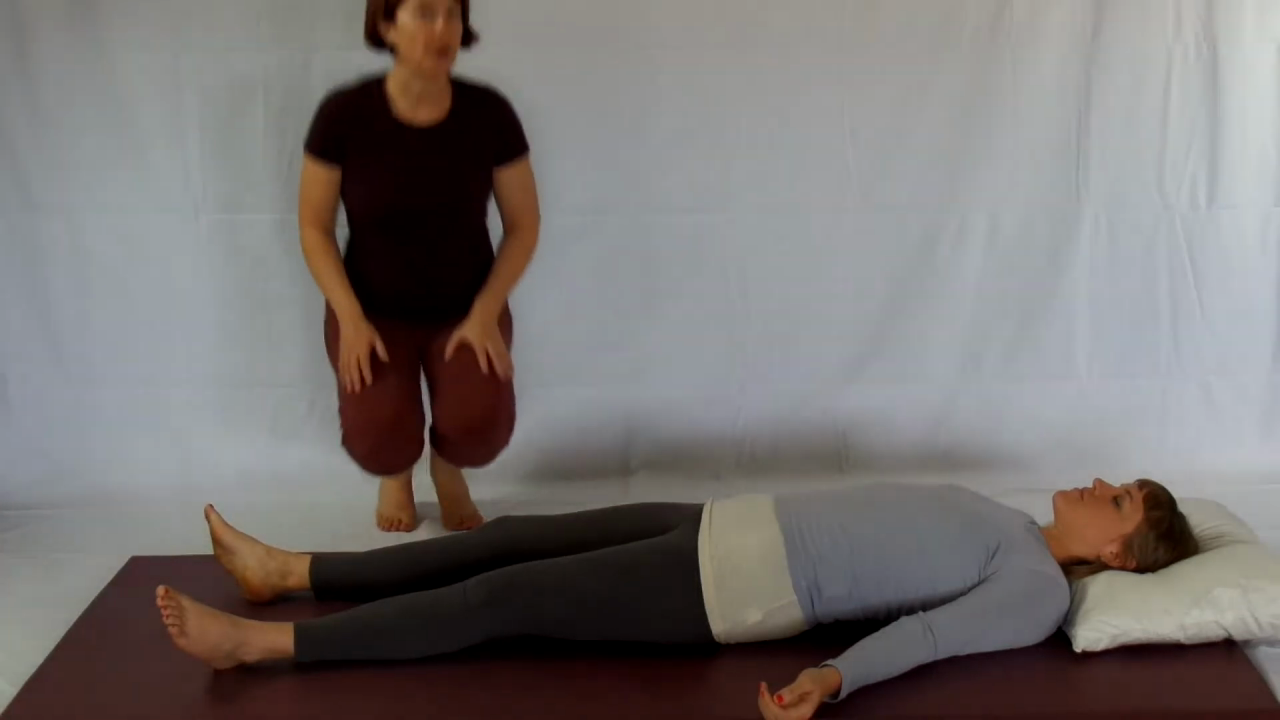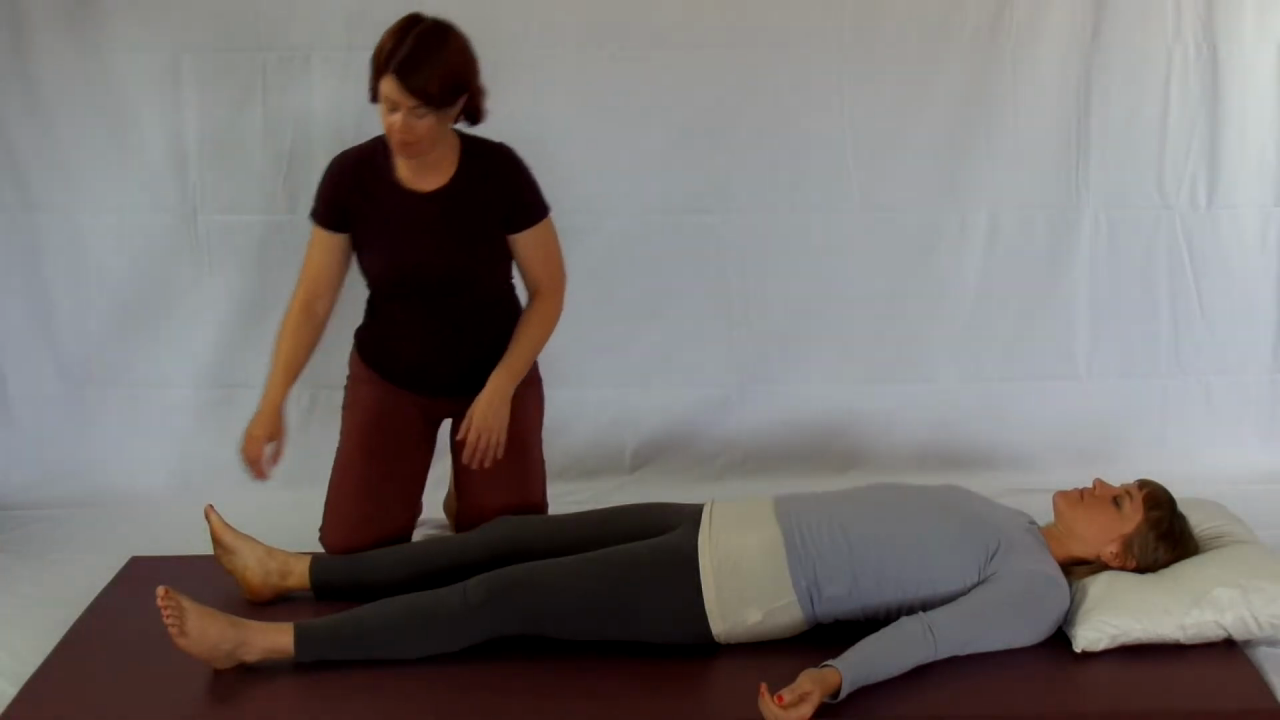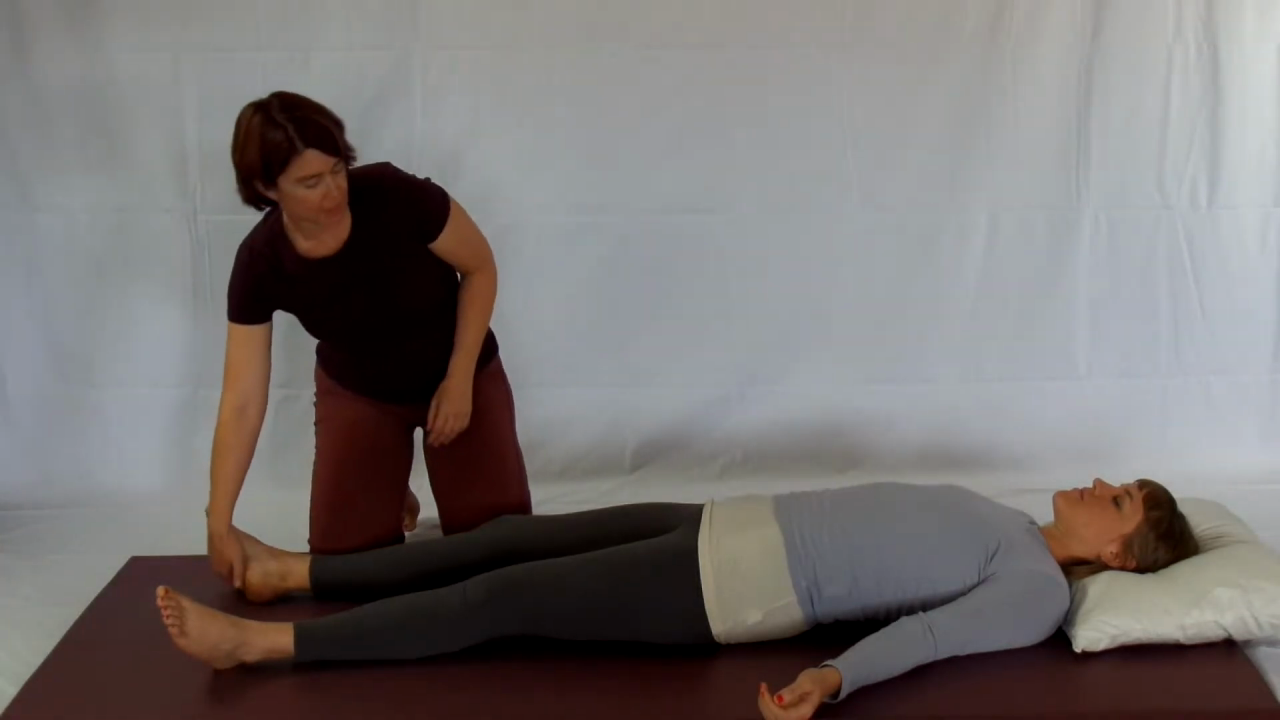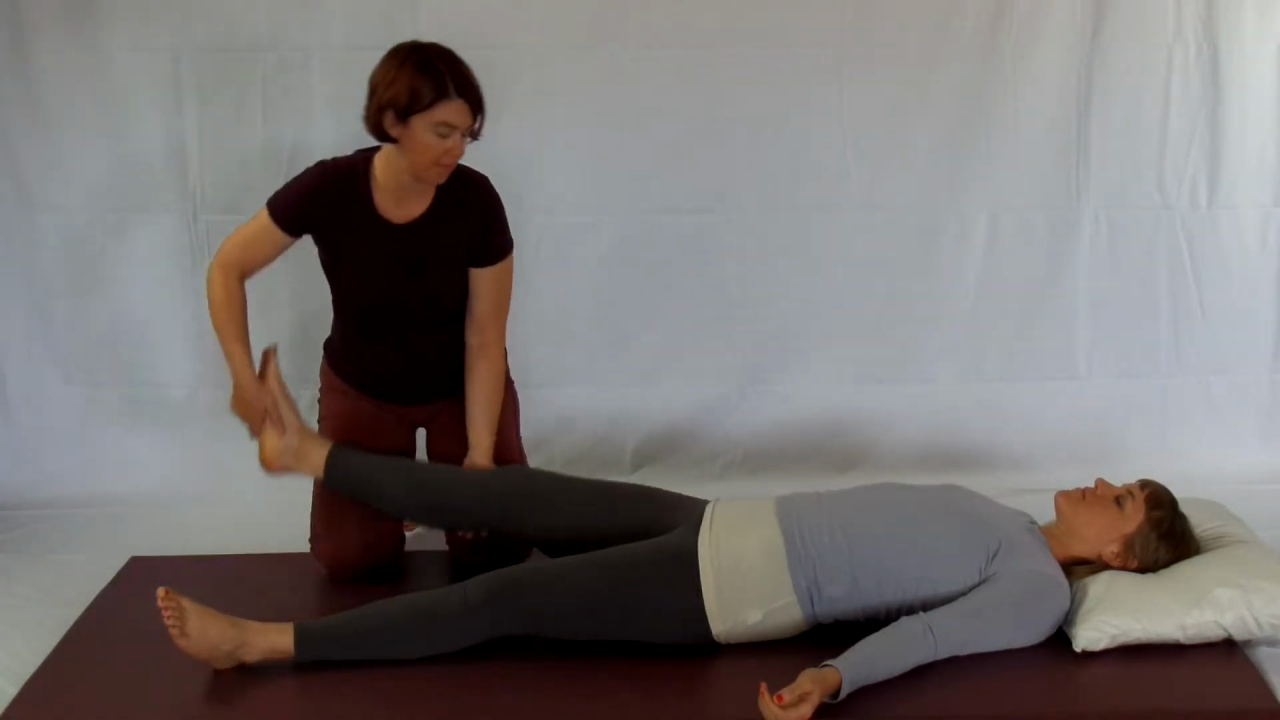
dt=1s
person 1, frame 1
left shoulder: (1038, 593)
right shoulder: (1010, 530)
left elbow: (928, 631)
left hip: (740, 590)
right hip: (733, 526)
left knee: (503, 600)
right knee: (510, 542)
right ankle: (287, 569)
person 1, frame 2
left shoulder: (1038, 592)
right shoulder: (1009, 530)
left elbow: (928, 630)
left hip: (737, 590)
right hip: (733, 526)
left knee: (502, 599)
right knee: (508, 538)
right ankle: (286, 569)
person 1, frame 3
left shoulder: (1038, 593)
right shoulder: (1008, 528)
left elbow: (929, 632)
left hip: (738, 591)
right hip: (732, 527)
left knee: (501, 600)
right knee: (509, 539)
right ankle: (290, 571)
person 1, frame 4
left shoulder: (1037, 593)
right shoulder: (1007, 528)
left elbow: (930, 630)
left hip: (735, 591)
right hip: (728, 526)
left knee: (499, 600)
right knee: (512, 495)
right ankle: (306, 451)
person 2, frame 1
left shoulder: (488, 113)
right shoulder: (345, 113)
left elbow: (525, 227)
right elbow: (313, 228)
left wrist: (484, 313)
right wrist: (351, 319)
left hip: (464, 307)
right hip: (377, 313)
left knee: (479, 425)
right knee: (377, 440)
left ankle: (448, 474)
right ankle: (397, 477)
person 2, frame 2
left shoulder: (499, 174)
right shoulder: (350, 177)
left elbow: (548, 292)
right elbow: (312, 301)
left wrist: (499, 390)
right wrist: (272, 403)
left hip: (489, 374)
right hip: (387, 377)
right knee: (352, 546)
left ankle: (465, 489)
right ankle: (404, 495)
person 2, frame 3
left shoulder: (395, 195)
right shoulder: (261, 263)
left elbow: (479, 268)
right elbow: (242, 402)
left wrist: (459, 379)
right wrist: (219, 524)
left hip: (457, 376)
right hip: (356, 393)
right knee: (344, 553)
right ankle: (389, 492)
person 2, frame 4
left shoulder: (475, 201)
right shoulder: (328, 189)
left elbow: (485, 341)
right elbow: (226, 271)
left wrist: (480, 454)
right wrist: (244, 375)
left hip: (459, 389)
right hip: (361, 390)
left knee: (498, 547)
right knee: (348, 556)
